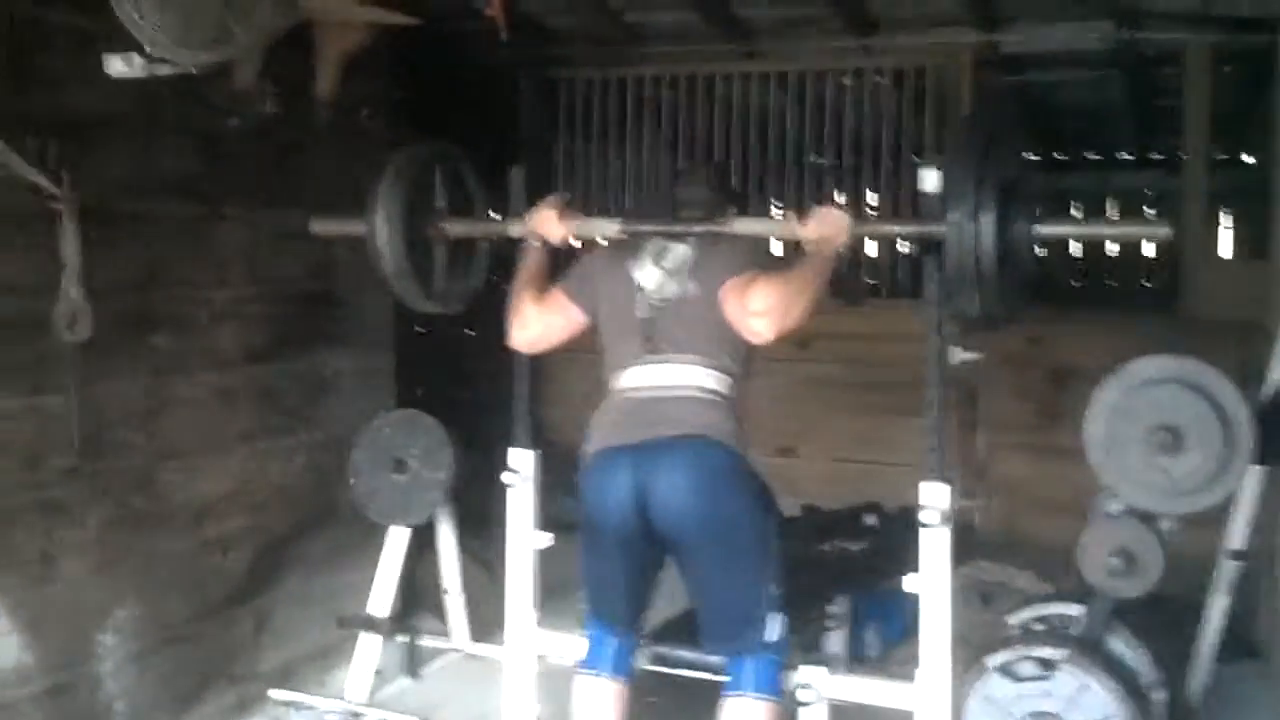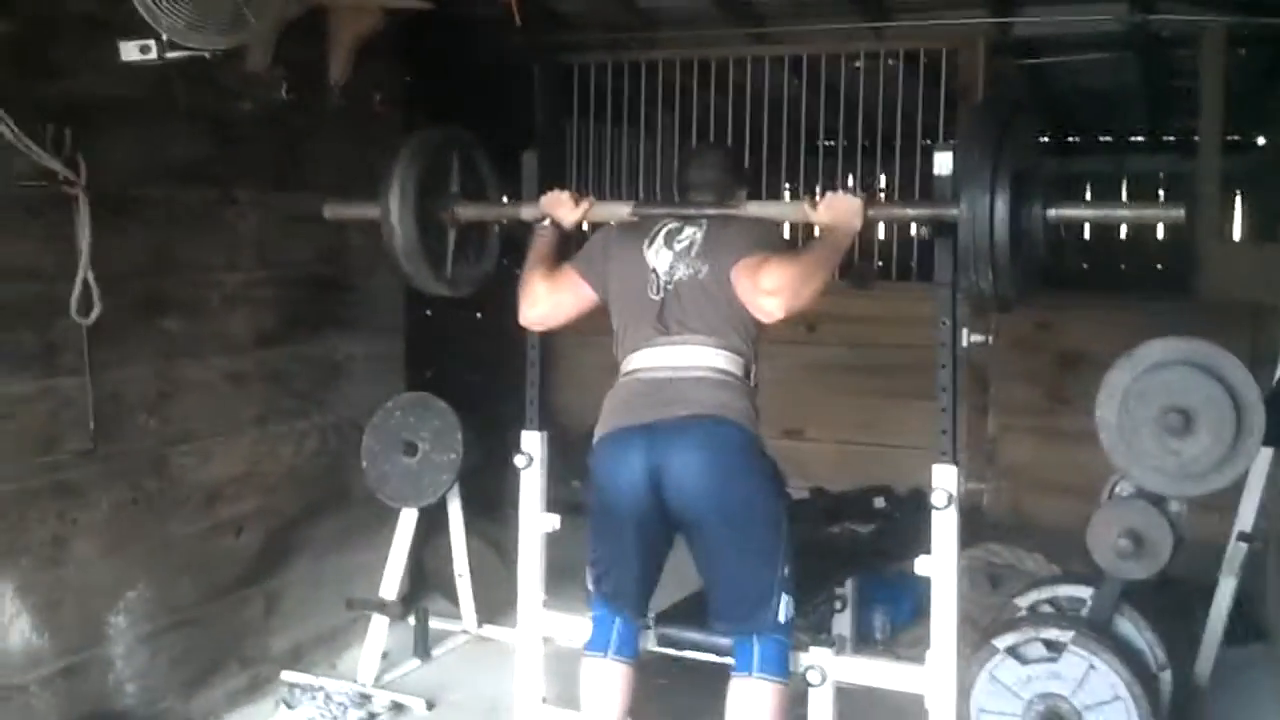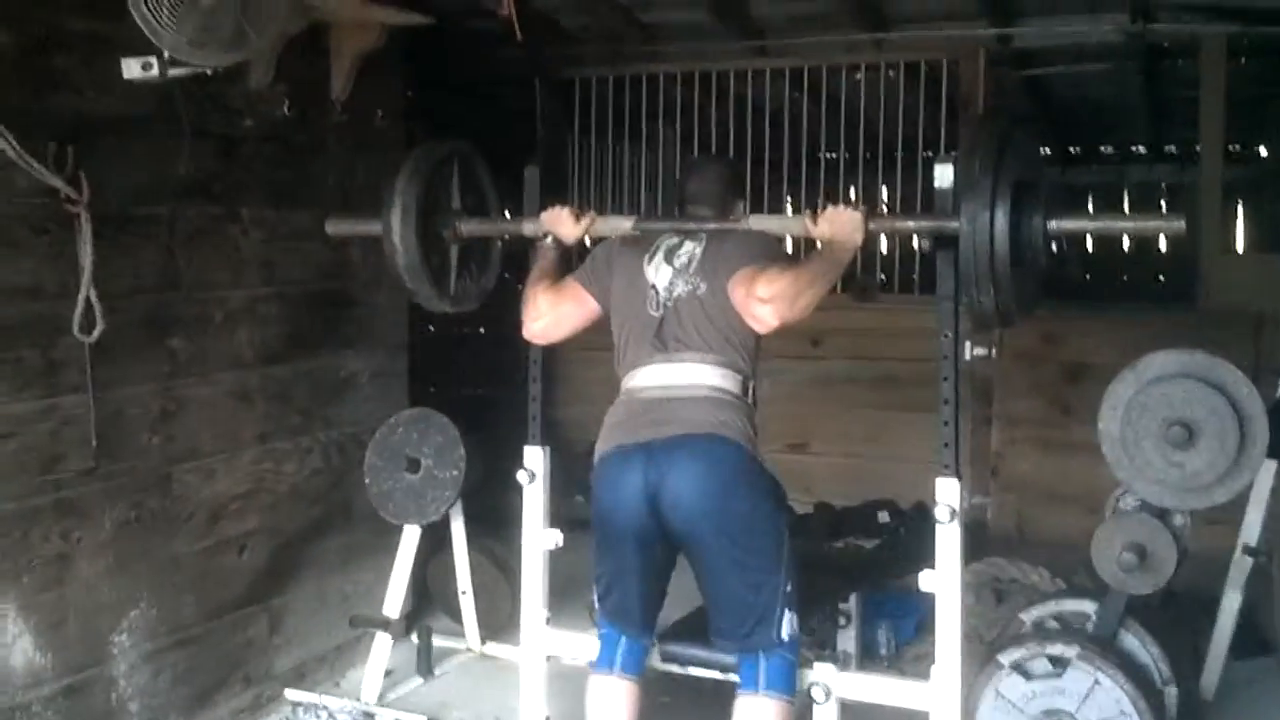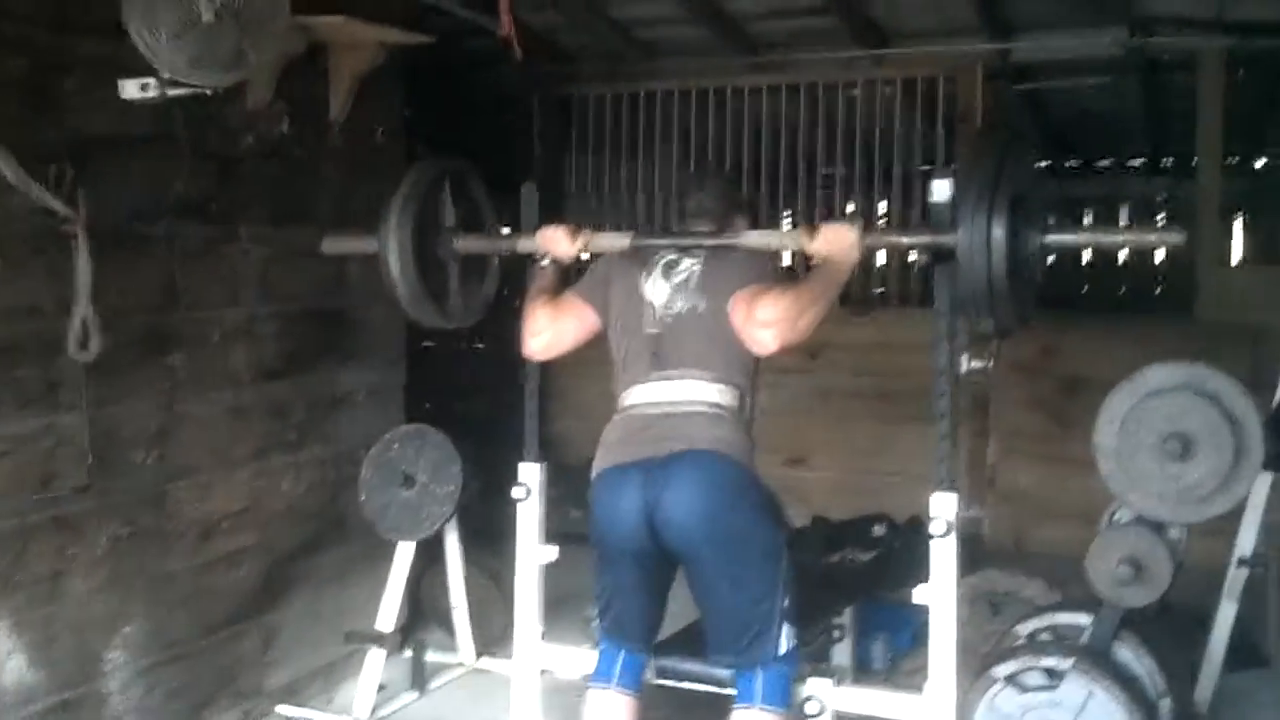
dt=0.3s
person 1, frame 1
left shoulder: (608, 259)
right shoulder: (736, 251)
left elbow: (526, 331)
right elbow: (763, 318)
left wrist: (538, 244)
right wrist: (824, 247)
left hip: (609, 461)
right hip: (701, 460)
left knee: (608, 632)
right knee: (753, 646)
person 1, frame 2
left shoulder: (620, 239)
right shoulder: (748, 232)
left elbow: (535, 308)
right elbow: (773, 297)
left wrist: (550, 226)
right wrist: (838, 231)
left hip: (620, 442)
right hip: (714, 442)
left knee: (613, 613)
right knee: (760, 629)
person 1, frame 3
left shoulder: (621, 253)
right shoulder: (746, 244)
left elbow: (539, 322)
right elbow: (768, 305)
left wrist: (552, 244)
right wrist: (838, 246)
left hip: (619, 460)
right hip: (711, 457)
left knee: (621, 631)
right knee: (767, 645)
person 1, frame 4
left shoulder: (620, 268)
right shoulder: (744, 263)
left elbow: (538, 339)
right elbow: (768, 329)
left wrist: (551, 260)
right wrist: (836, 261)
left hip: (617, 476)
right hip: (710, 475)
left knee: (620, 646)
right knee: (764, 659)
